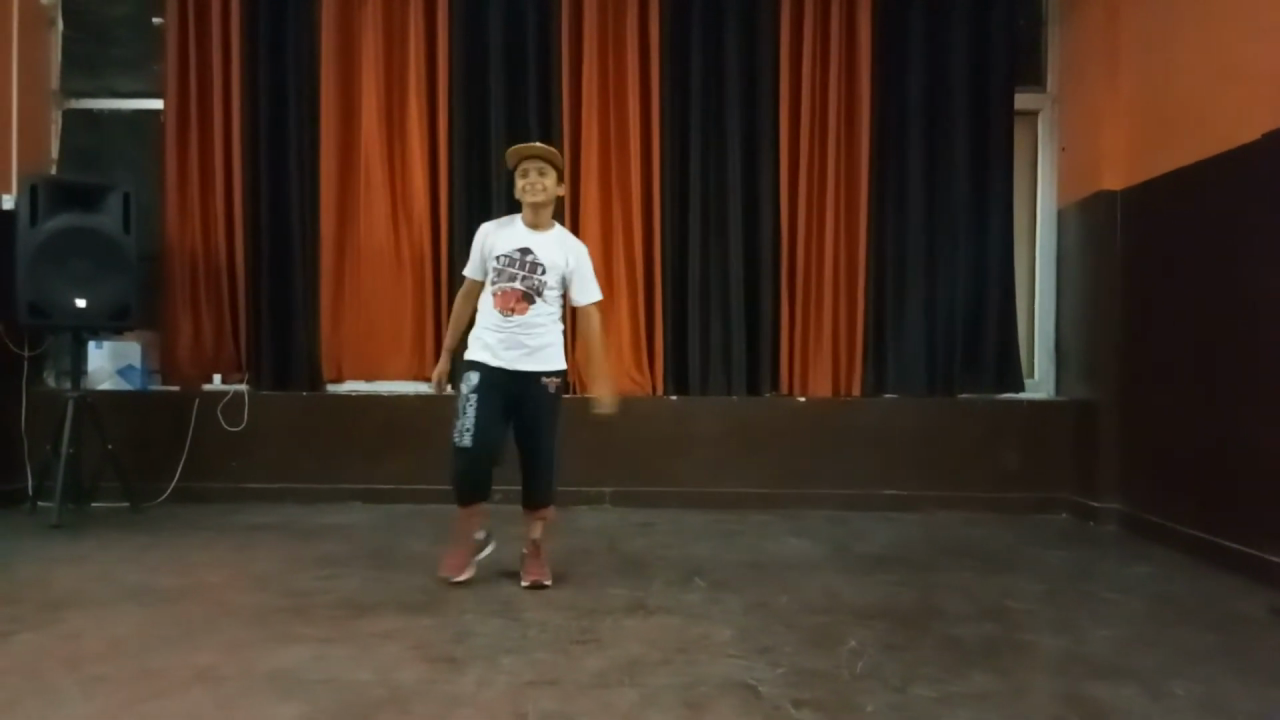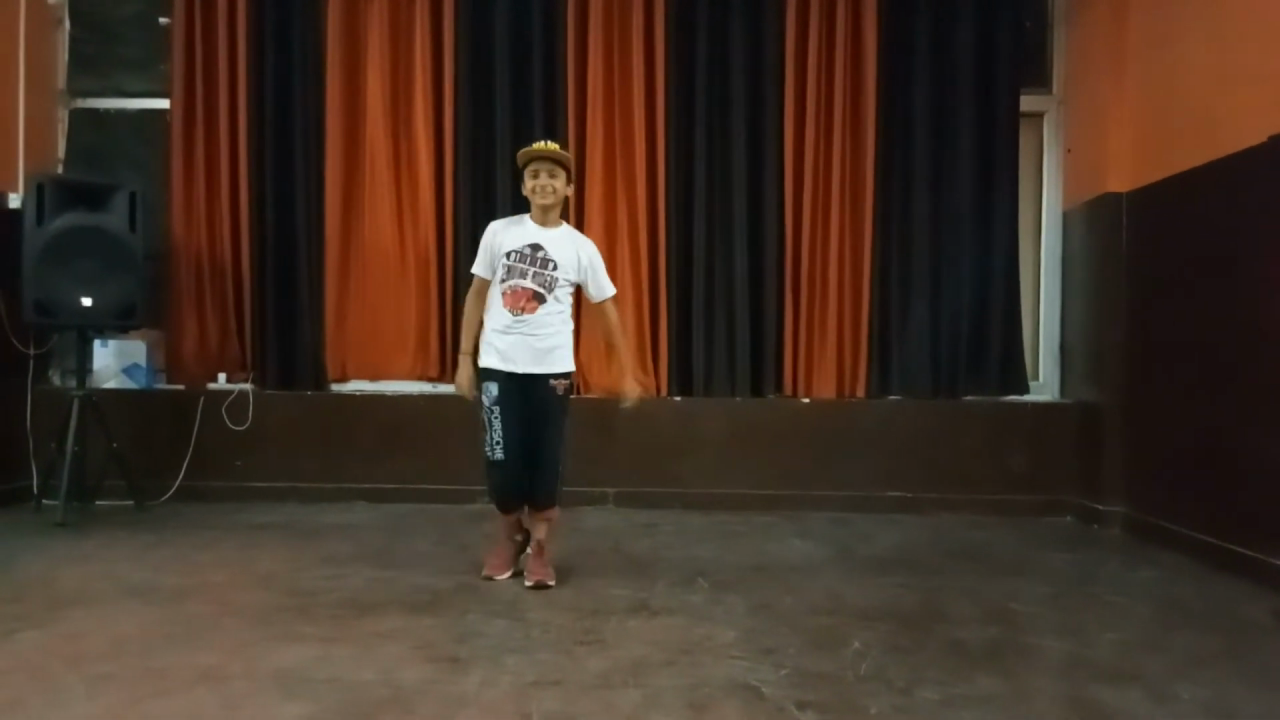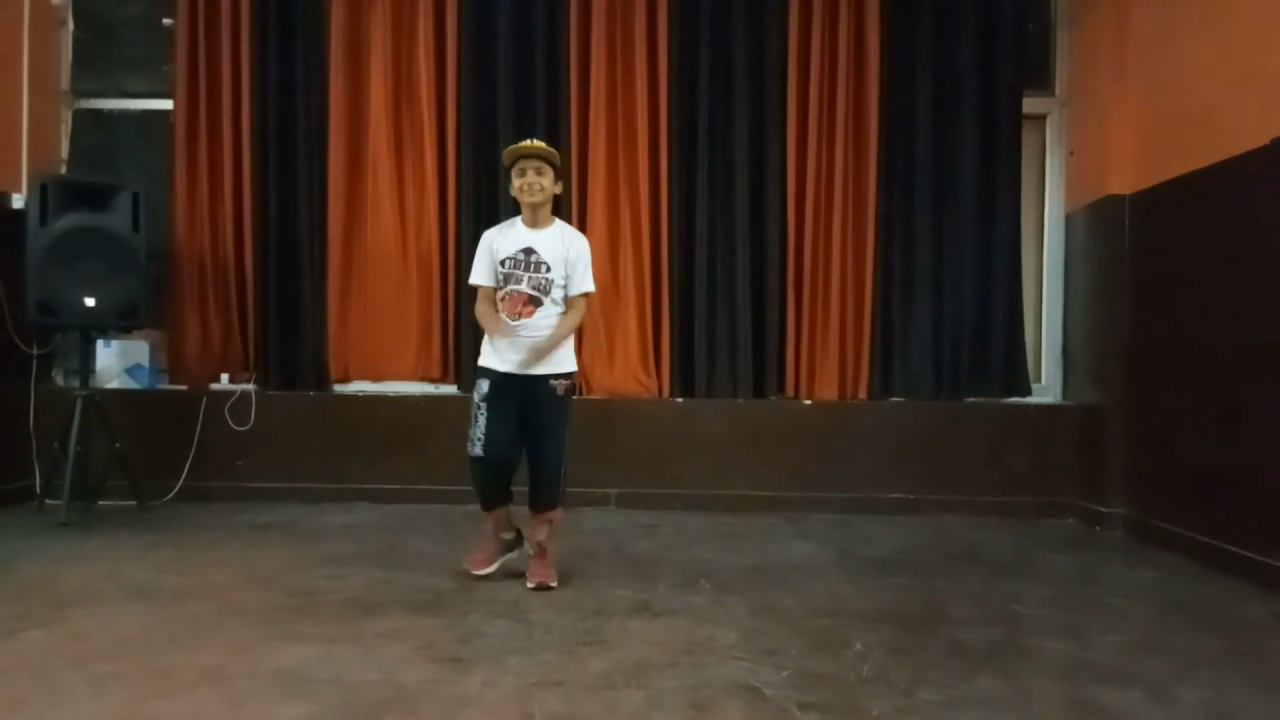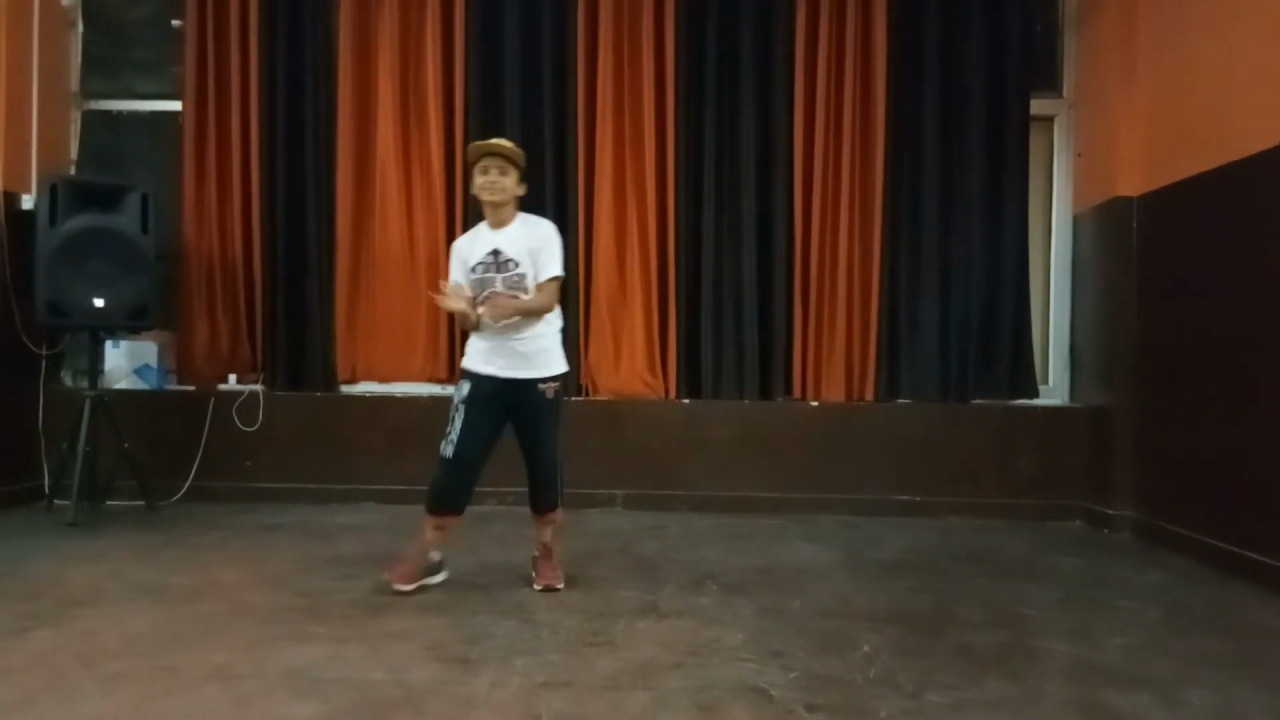
dt=0.3s
person 1, frame 1
left shoulder: (571, 249)
right shoulder: (490, 233)
left elbow: (588, 316)
right elbow: (468, 295)
left wrist: (601, 380)
right wrist: (444, 356)
left hip: (543, 369)
right hip: (485, 361)
left knee: (539, 462)
right knee: (471, 450)
left ankle: (533, 550)
right ankle: (468, 536)
person 1, frame 2
left shoulder: (580, 247)
right shoulder: (498, 232)
left elbow: (607, 307)
right elbow: (477, 296)
left wrist: (627, 373)
right wrist: (464, 360)
left hip: (552, 369)
right hip: (498, 366)
left knee: (545, 462)
right knee: (503, 461)
left ankle: (538, 549)
right ankle: (513, 536)
person 1, frame 3
left shoulder: (573, 241)
right shoulder: (493, 239)
left elbow: (577, 310)
right elbow: (484, 305)
left wrist: (549, 341)
right wrist: (493, 323)
left hip: (551, 370)
right hip: (497, 365)
left knee: (547, 463)
right knee: (488, 455)
left ankle: (540, 549)
right ankle: (503, 535)
person 1, frame 4
left shoulder: (542, 232)
right shoulder: (464, 245)
left elbow: (548, 298)
right elbow: (468, 321)
left wrist: (514, 306)
right wrist: (459, 308)
left hip: (540, 370)
right hip: (483, 369)
left knee: (544, 465)
right knee: (456, 460)
left ankle: (546, 553)
right ankle: (428, 554)
